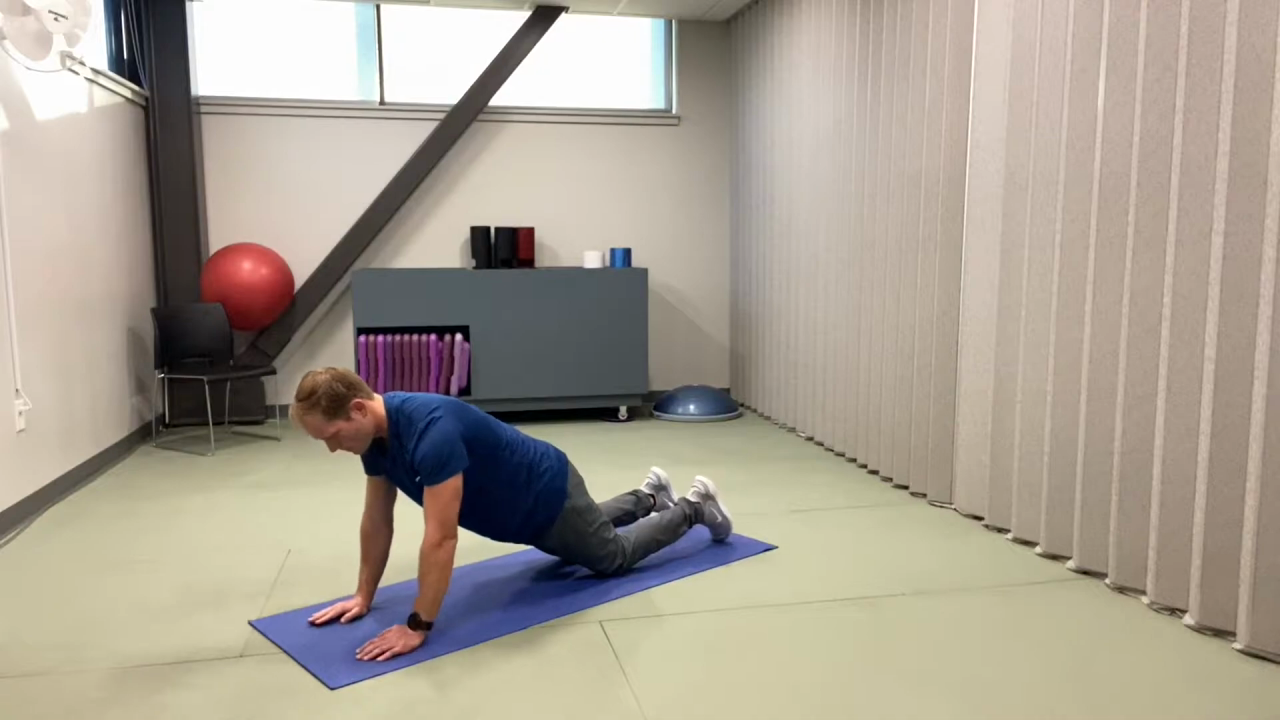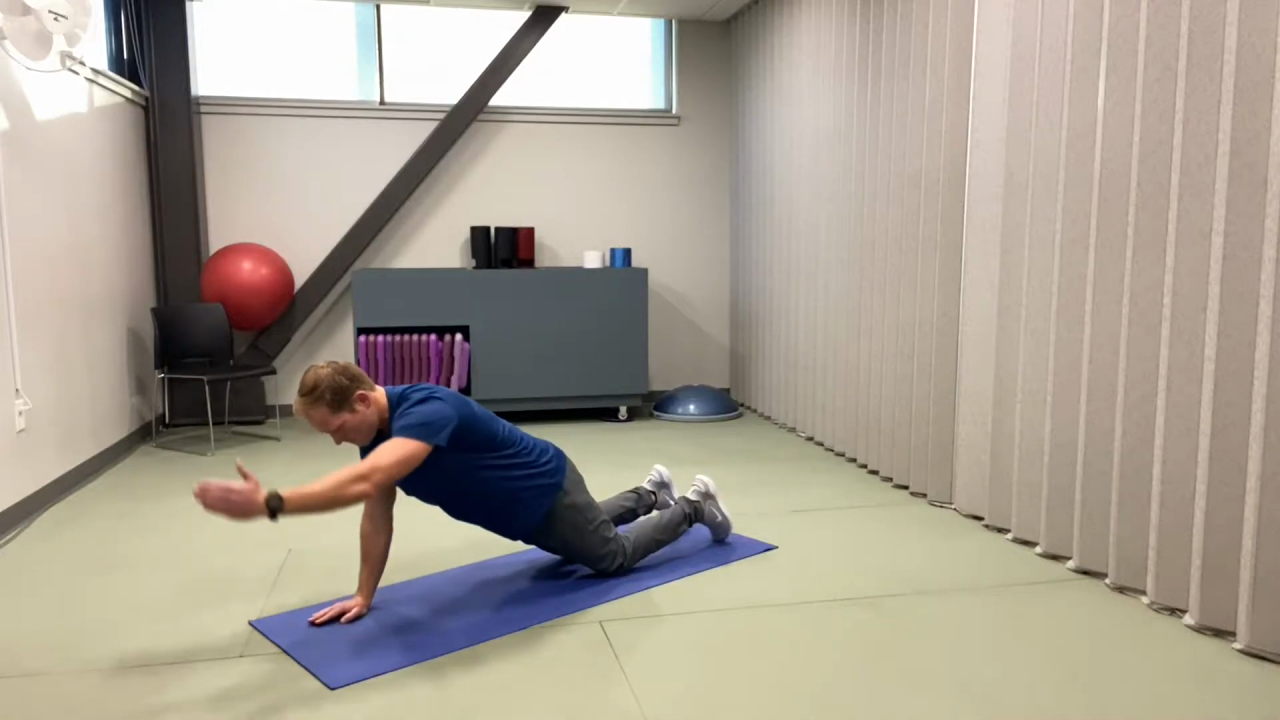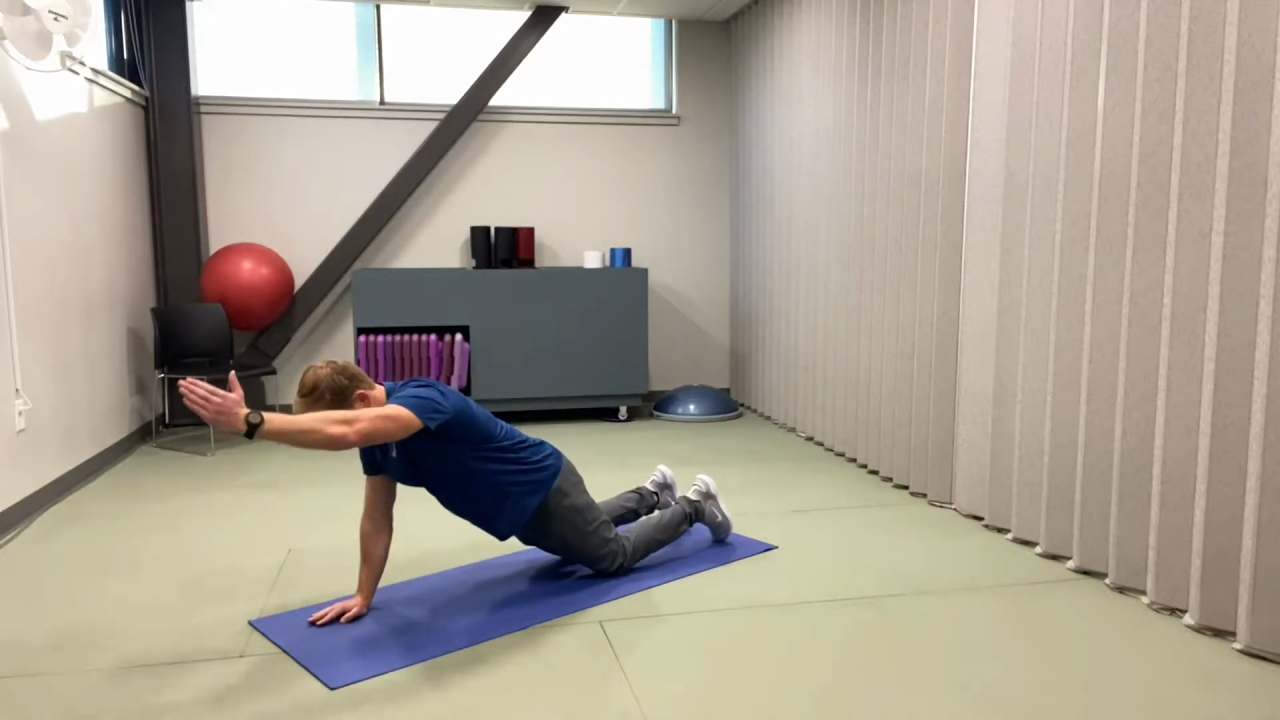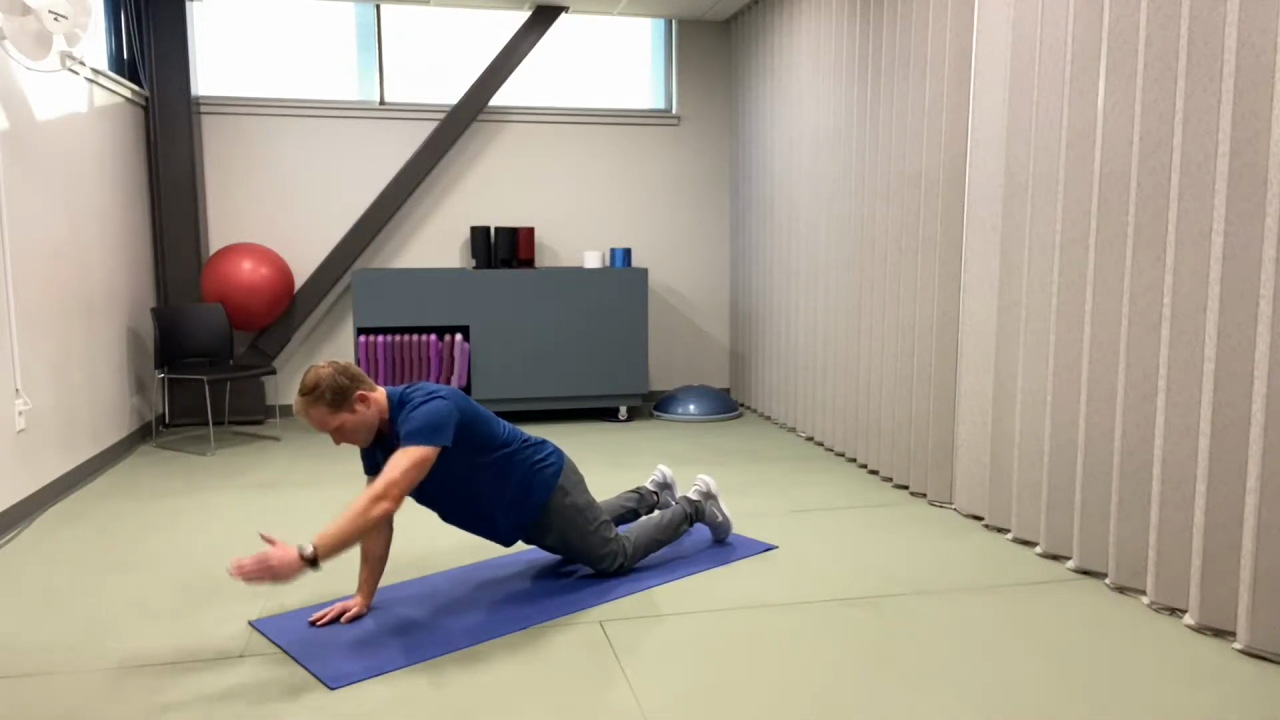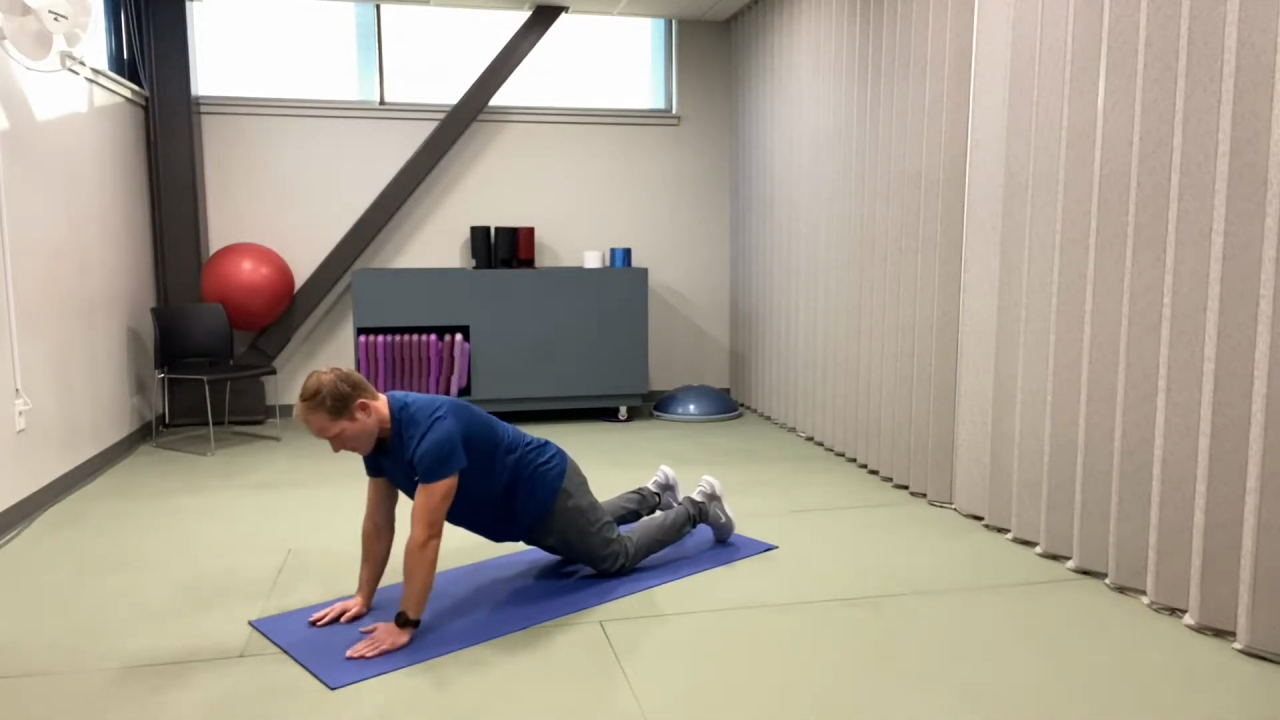
dt=0.4s
person 1, frame 1
left shoulder: (431, 429)
right shoulder: (375, 432)
left elbow: (440, 538)
right elbow: (376, 522)
left wrist: (418, 626)
right wrist: (364, 595)
left hip: (548, 493)
right hip: (520, 507)
left knee: (613, 557)
right knee: (570, 551)
left ankle: (694, 508)
right ankle: (647, 498)
person 1, frame 2
left shoulder: (424, 410)
right shoulder: (374, 428)
left elbow: (365, 483)
right elbow: (380, 520)
left wrist: (268, 504)
right wrist: (364, 596)
left hip: (546, 488)
right hip: (520, 505)
left knee: (611, 556)
right knee: (580, 540)
left ankle: (693, 506)
right ankle: (649, 495)
person 1, frame 3
left shoulder: (423, 399)
right shoulder: (380, 432)
left elbow: (343, 431)
right elbow: (376, 521)
left wrist: (249, 422)
right wrist: (364, 595)
left hip: (544, 489)
right hip: (520, 505)
left knee: (612, 556)
right knee: (577, 545)
left ankle: (693, 506)
right ankle: (650, 495)
person 1, frame 4
left shoulder: (427, 411)
right shoulder: (373, 433)
left elbow: (383, 500)
right elbow: (378, 517)
left wrist: (307, 555)
right wrist: (364, 594)
left hip: (544, 489)
right hip: (518, 509)
left knee: (613, 556)
right knee: (582, 538)
left ankle: (694, 506)
right ankle: (651, 495)
person 1, frame 5
left shoulder: (432, 429)
right shoulder: (378, 432)
left elbow: (425, 536)
right elbow: (378, 523)
left wrist: (405, 625)
right wrist: (363, 596)
left hip: (545, 489)
right hip: (517, 507)
left knee: (615, 557)
right knee: (579, 542)
left ankle: (699, 507)
right ankle: (653, 495)
